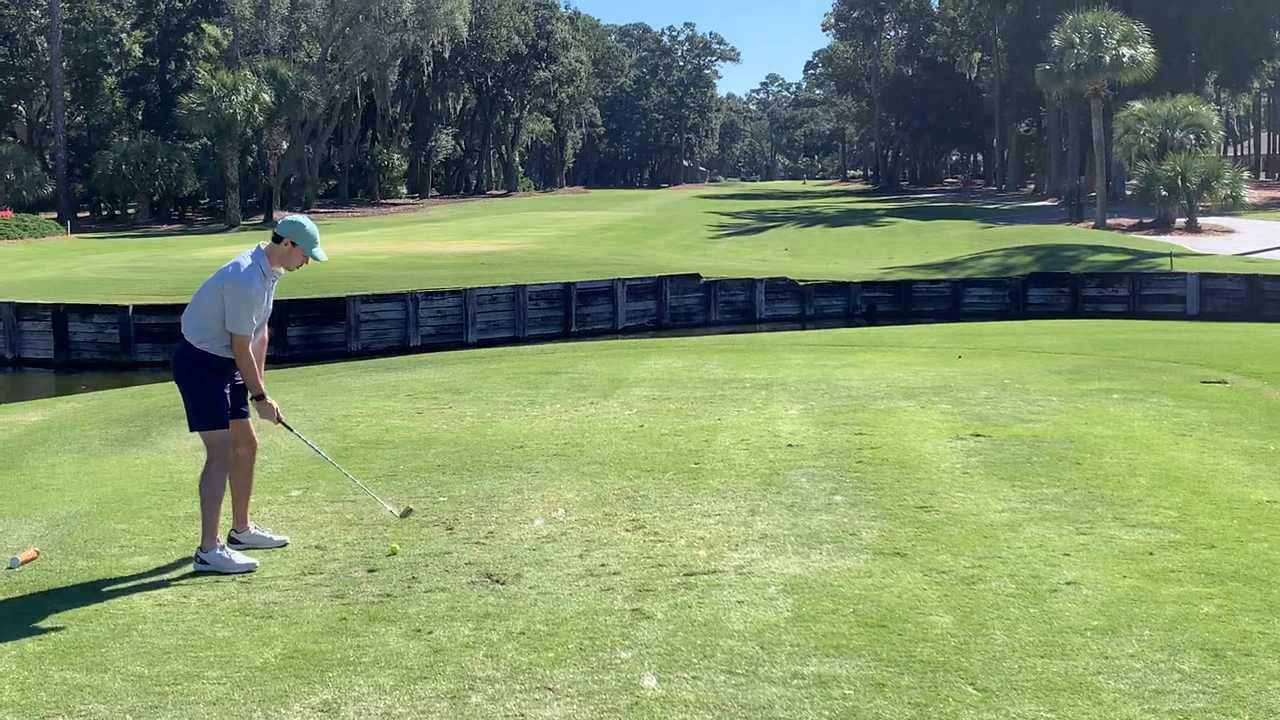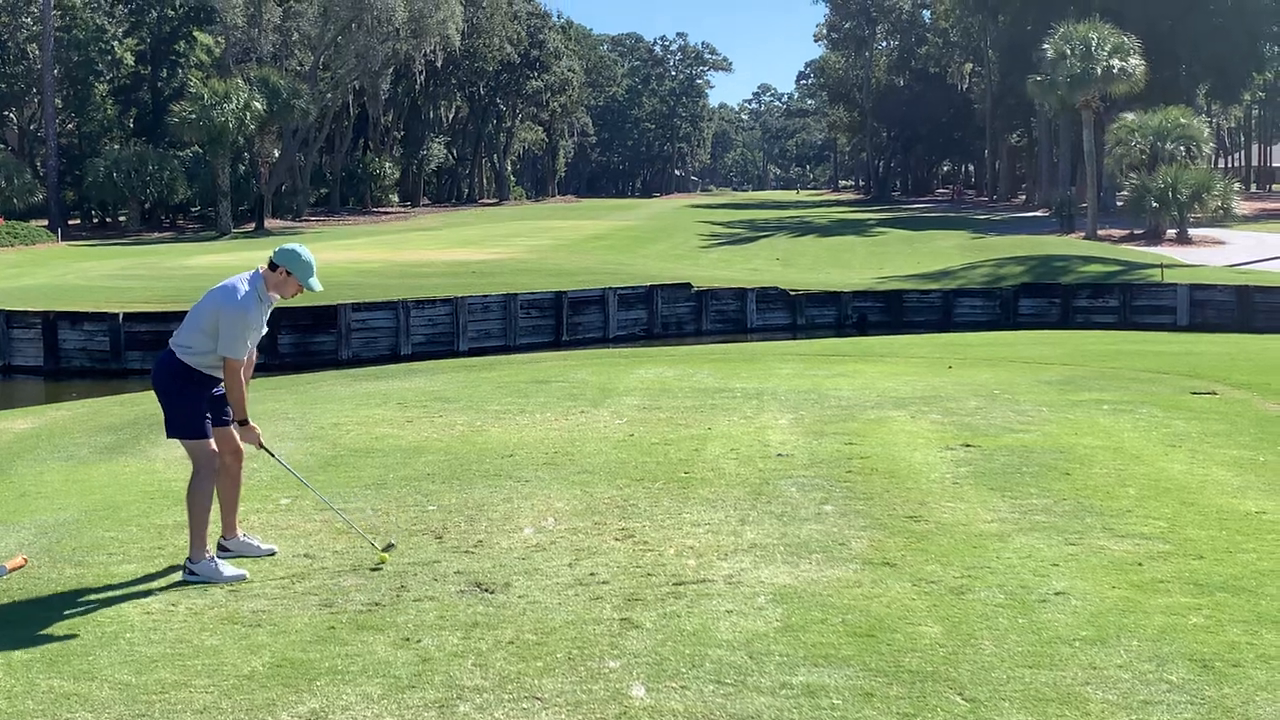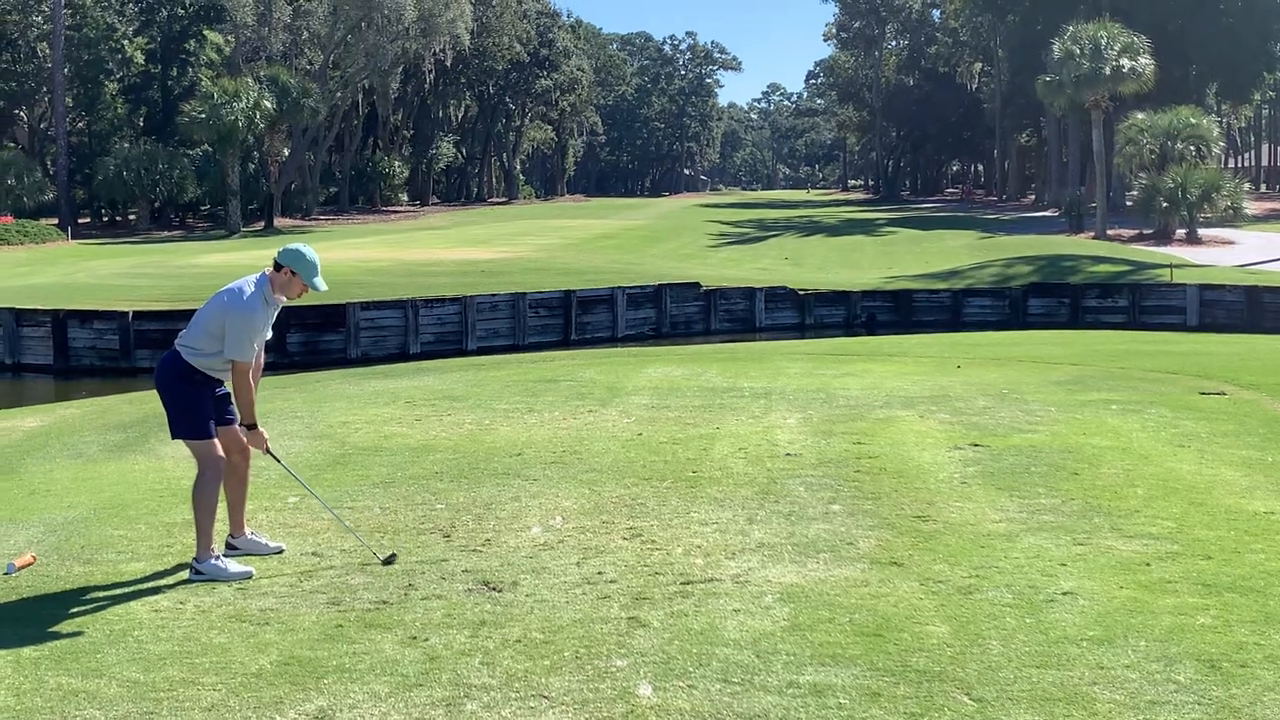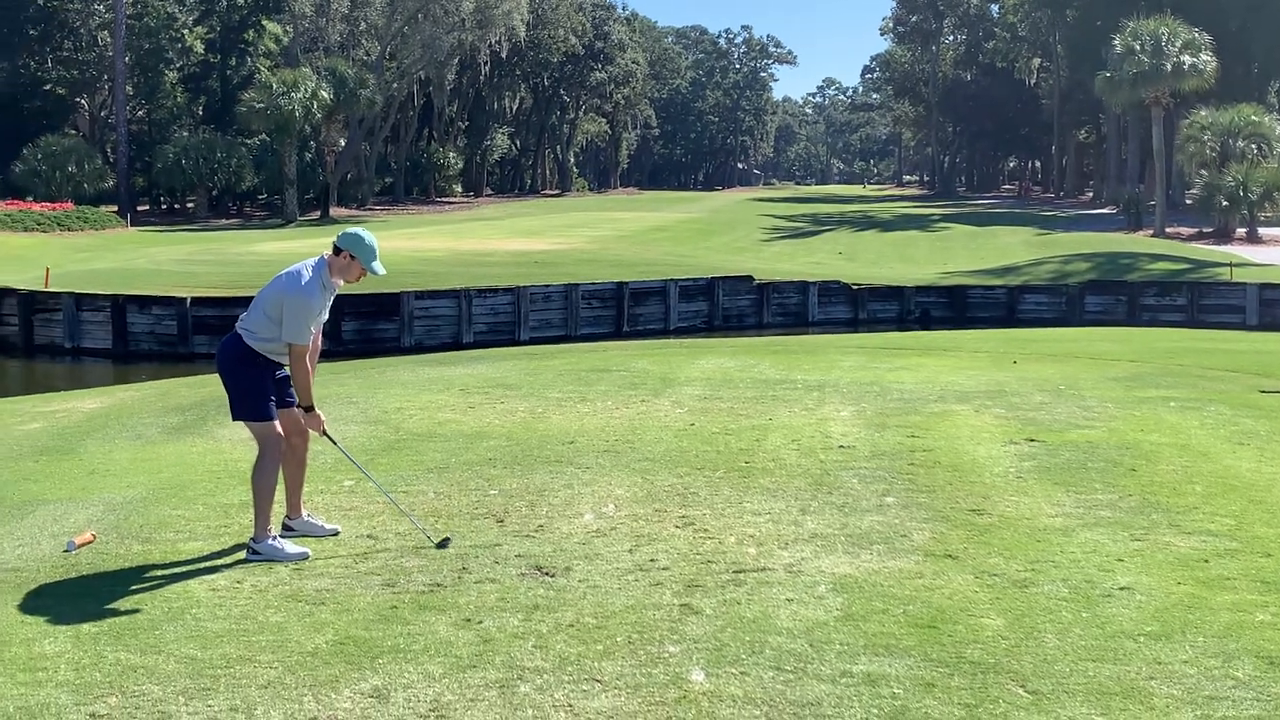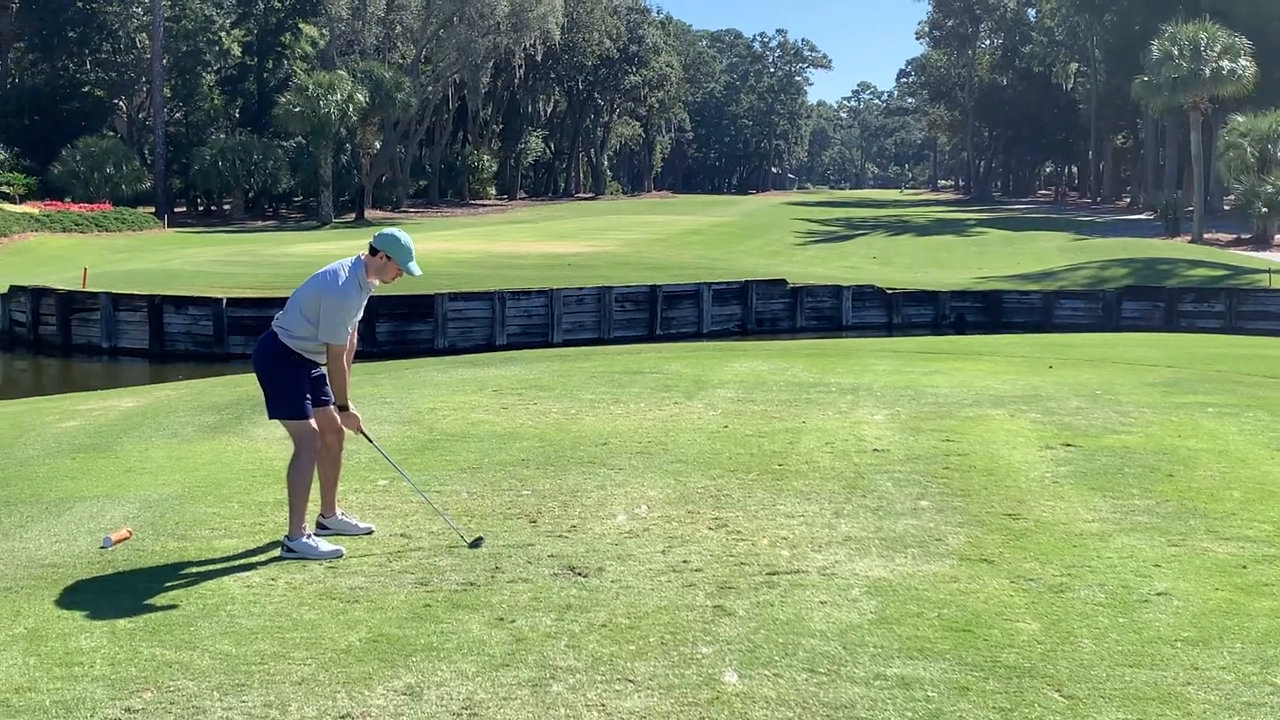
dt=0.7s
person 1, frame 1
left shoulder: (268, 271)
right shoulder: (245, 279)
left elbow: (260, 332)
right elbow: (242, 347)
left wrist: (259, 385)
right wrist: (260, 397)
left hip: (222, 364)
right hip: (199, 364)
left knee: (246, 445)
right knee: (221, 452)
left ankle: (241, 530)
right ankle: (209, 549)
person 1, frame 2
left shoulder: (262, 293)
right shoulder: (241, 303)
left elbow: (249, 356)
right elbow: (233, 370)
left wrist: (238, 409)
right wrist: (244, 422)
left hip: (204, 375)
right hip: (179, 375)
left knee: (232, 453)
right knee: (207, 462)
left ankle: (230, 537)
right ankle: (197, 559)
person 1, frame 3
left shoulder: (269, 297)
right shoulder: (248, 306)
left elbow: (256, 357)
right elbow: (241, 375)
left wrist: (246, 419)
right wrist: (251, 425)
left hip: (206, 376)
right hip: (181, 376)
left knee: (239, 451)
right knee: (213, 463)
left ankle: (239, 536)
right ankle: (204, 559)
person 1, frame 4
left shoulder: (327, 280)
right shoulder: (305, 290)
left elbow: (314, 341)
right elbow: (299, 357)
left wrist: (306, 400)
right wrist: (309, 408)
left hip: (267, 359)
right hip: (243, 358)
left knee: (298, 435)
right knee: (273, 444)
left ankle: (295, 517)
right ankle: (261, 539)
person 1, frame 5
left shoulder: (362, 278)
right shoulder: (342, 291)
left elbow: (350, 339)
right elbow: (336, 357)
left wrist: (343, 397)
right wrist: (344, 407)
left hip: (303, 357)
right hip: (279, 357)
left knee: (333, 433)
right knee: (309, 442)
left ankle: (329, 516)
right ankle: (296, 537)
